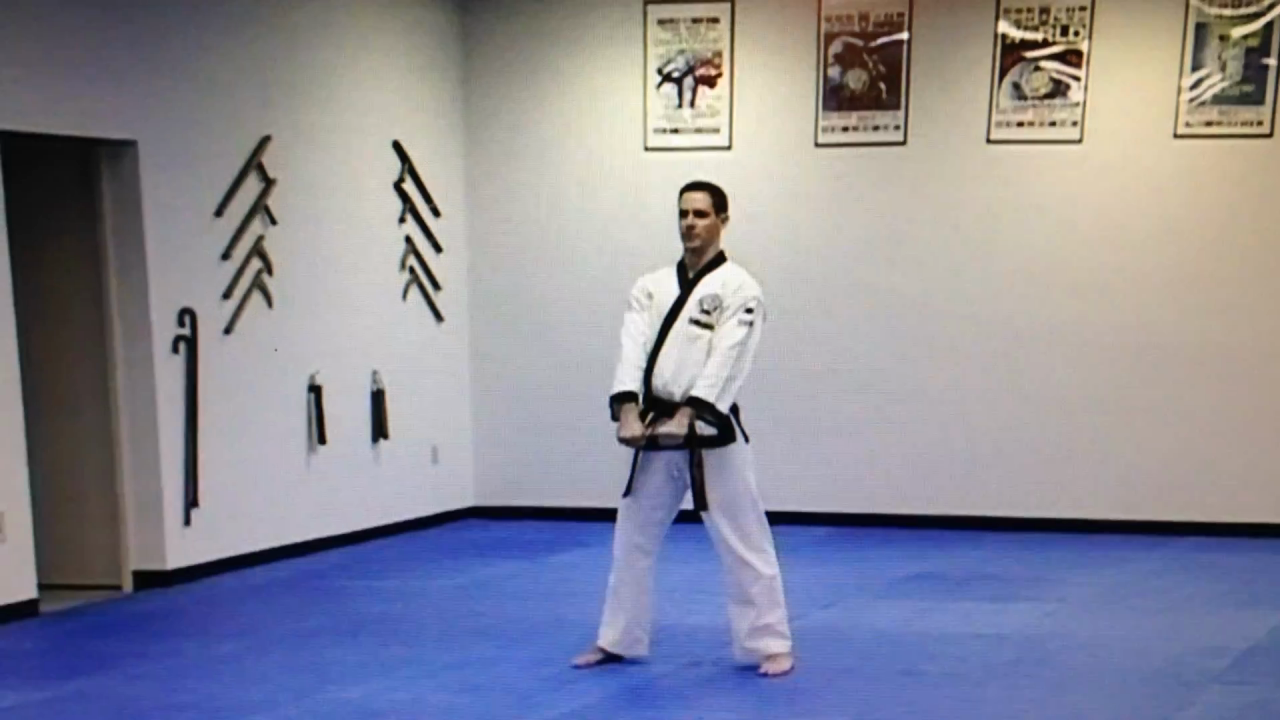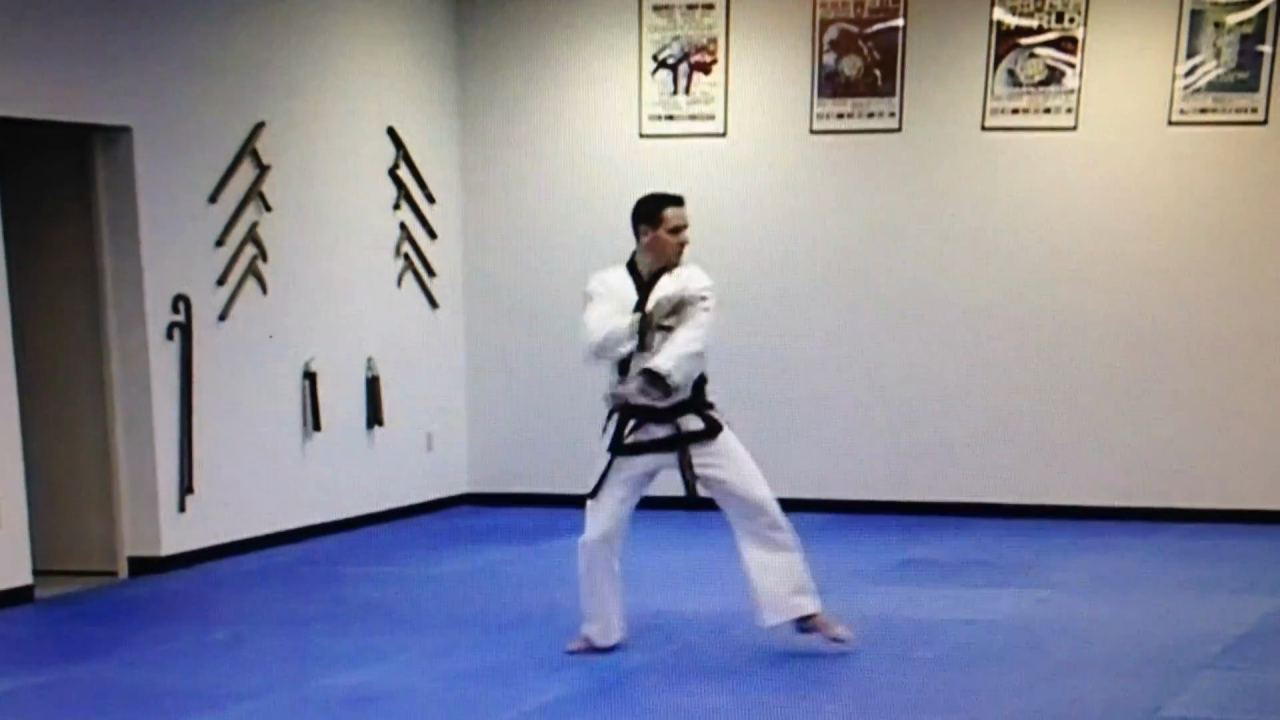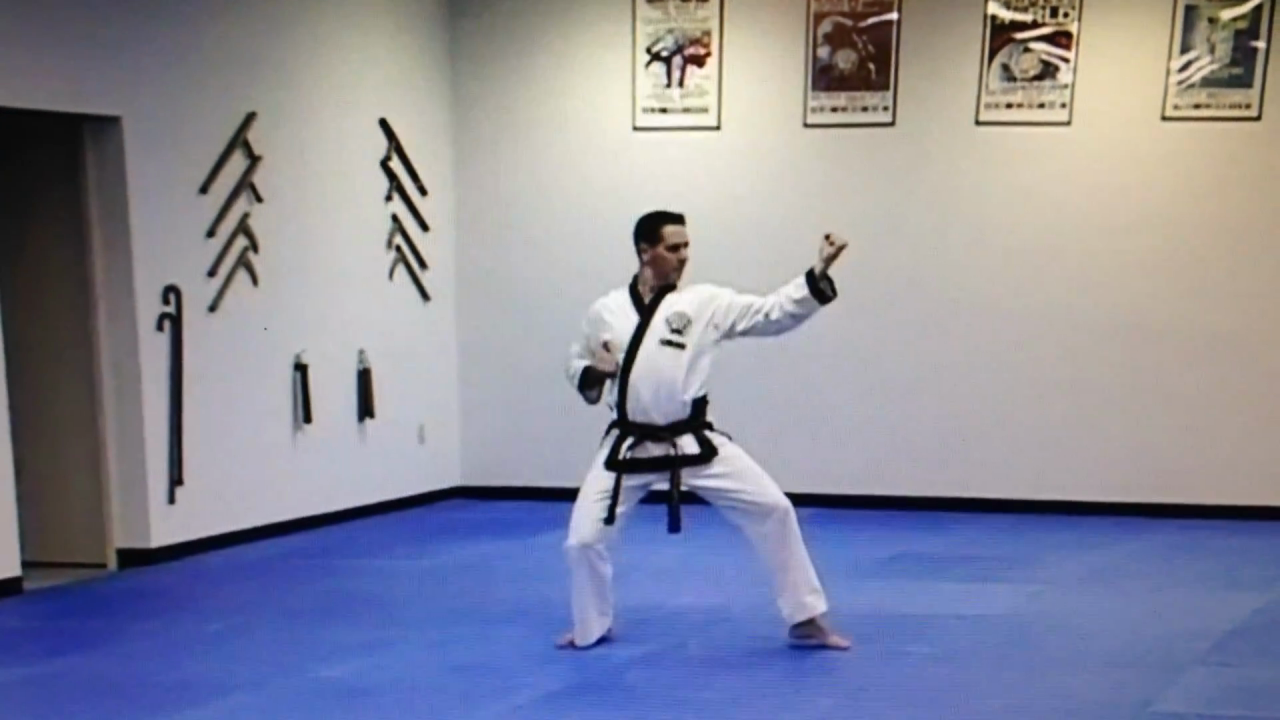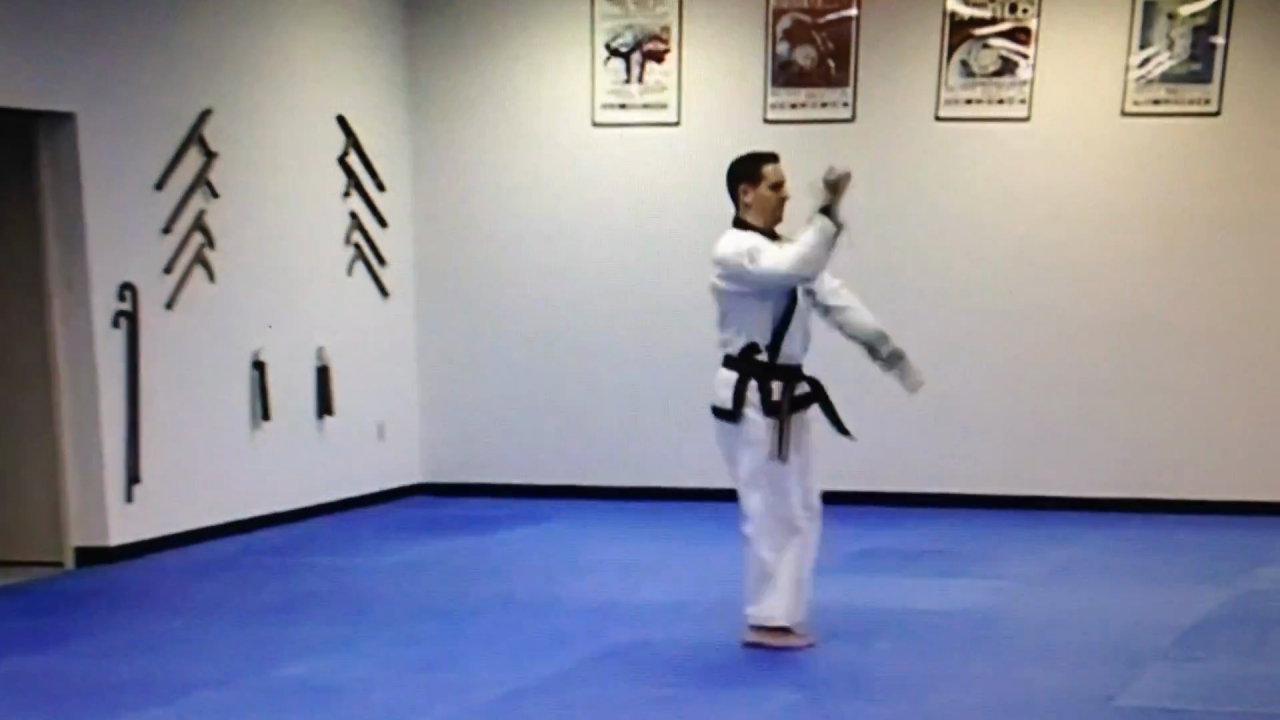
dt=1s
person 1, frame 1
left shoulder: (739, 288)
right shoulder: (650, 286)
left elbow: (726, 362)
right elbow: (632, 351)
left wrist: (686, 416)
right wrist: (627, 411)
left hip: (712, 434)
right hip: (655, 433)
left knee: (743, 541)
right knee: (633, 538)
left ankle: (770, 644)
right ankle: (616, 639)
person 1, frame 2
left shoulder: (695, 283)
right shoulder: (605, 285)
left elbow: (690, 346)
right elbow: (598, 342)
left wrist: (647, 384)
right wrist: (649, 318)
left hip: (694, 424)
right hip: (633, 430)
left knee: (759, 509)
right knee: (599, 534)
left ankle: (804, 612)
right ankle: (601, 630)
person 1, frame 3
left shoulder: (706, 302)
right shoulder: (605, 311)
left elbow: (772, 312)
right elbow: (577, 365)
left wrist: (819, 274)
right wrist: (593, 375)
left hip: (694, 443)
right hip: (629, 446)
left knee: (772, 510)
right knee: (584, 537)
left ankle: (806, 618)
right ankle: (591, 626)
person 1, frame 4
left shoulder: (781, 249)
right shoulder: (733, 252)
left elbow: (834, 299)
right elbow: (792, 269)
left wrist: (885, 348)
right wrist: (829, 213)
left hip: (783, 393)
right hip: (752, 397)
left knee: (801, 510)
right knee: (773, 512)
left ankle: (780, 614)
right ankle: (766, 621)
